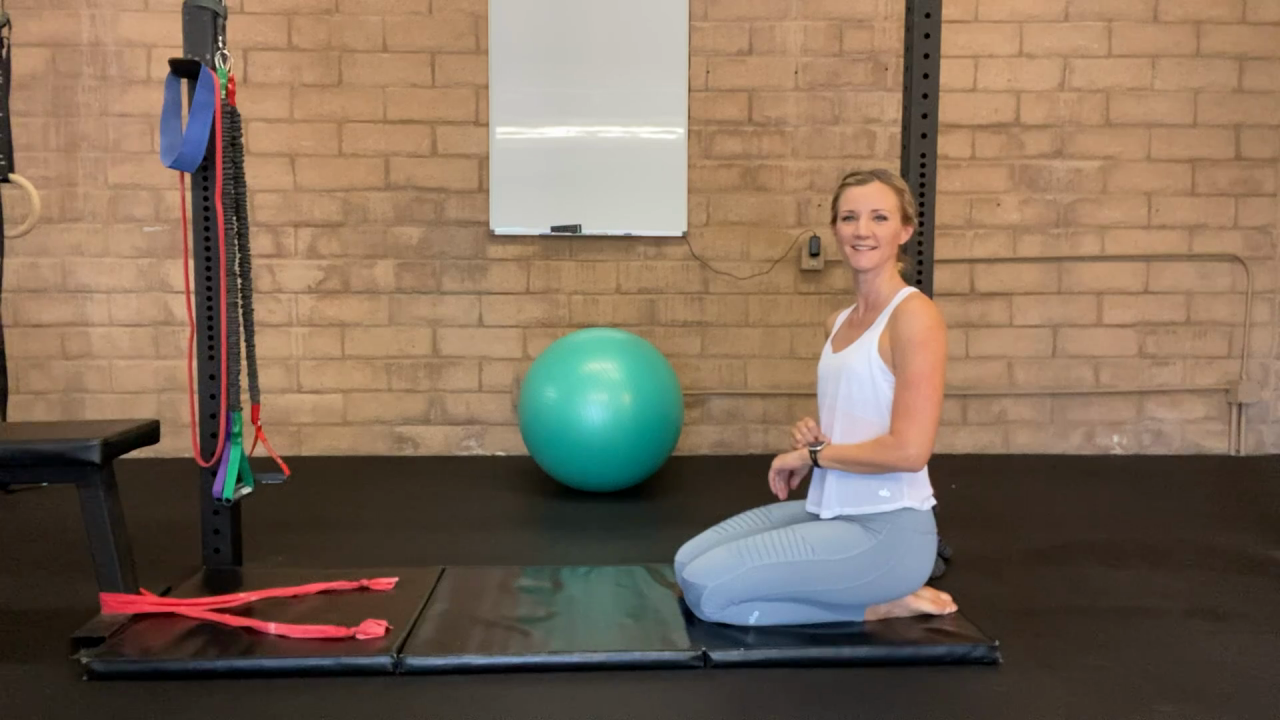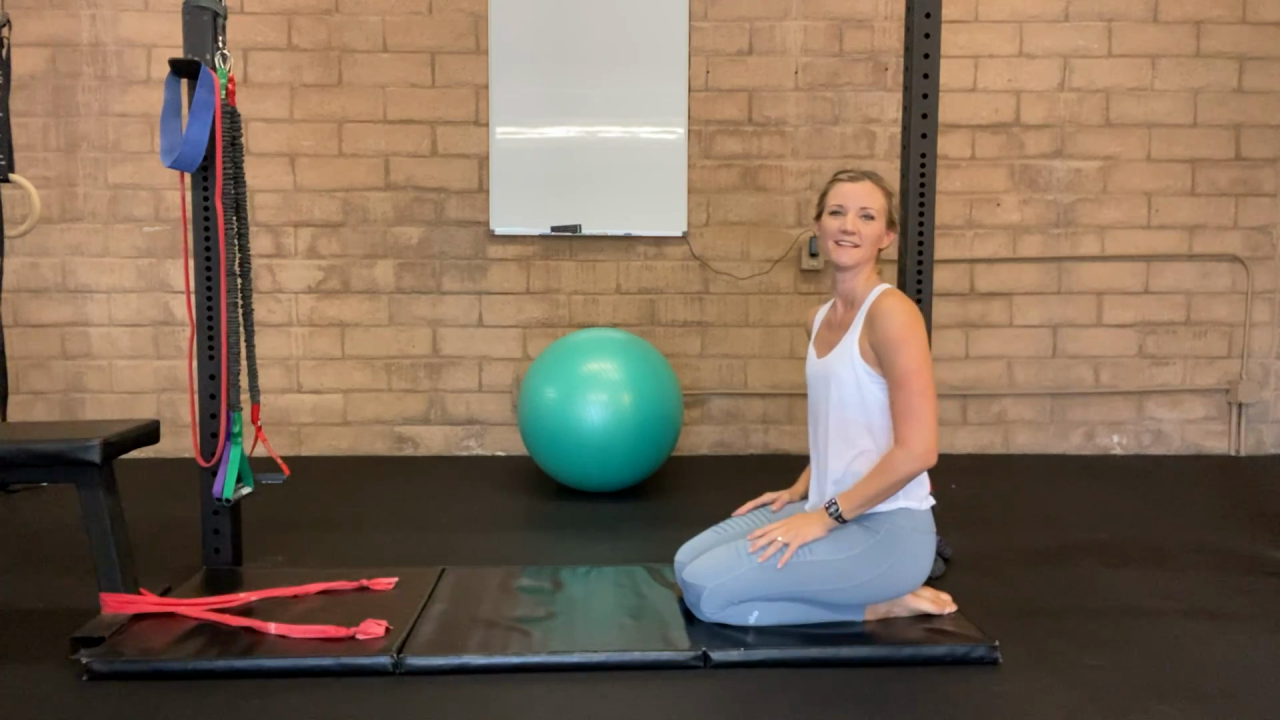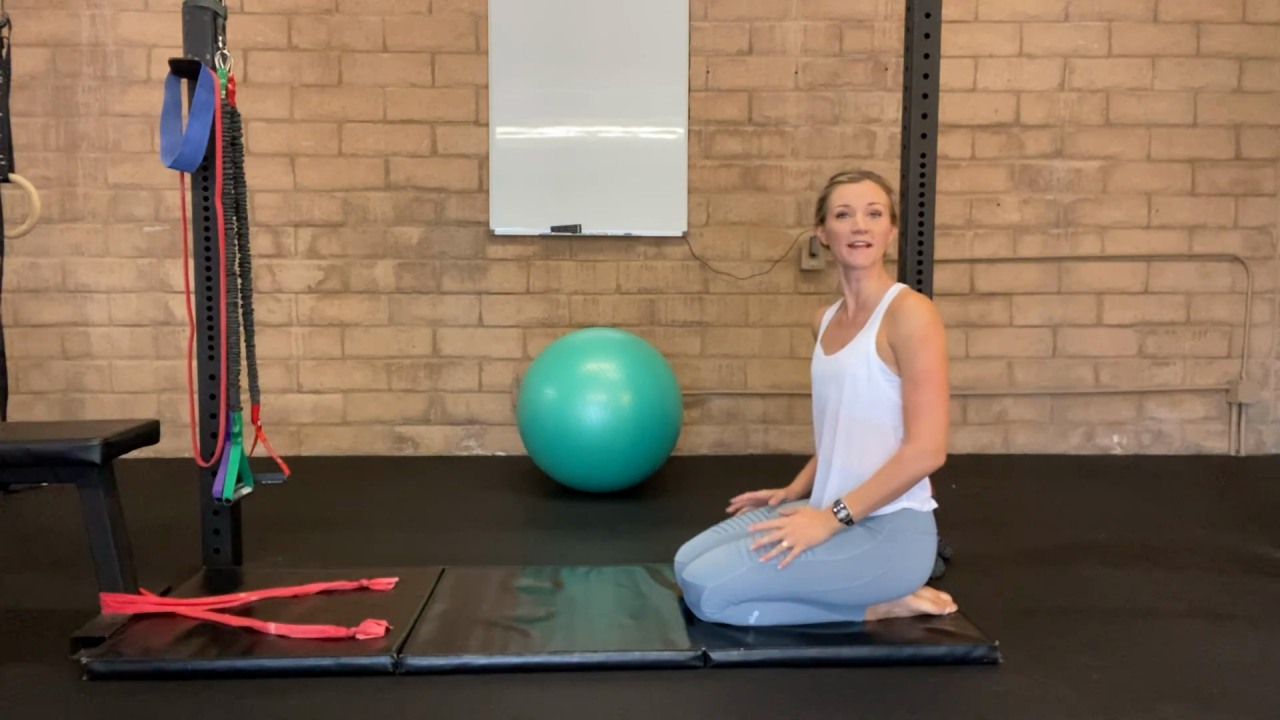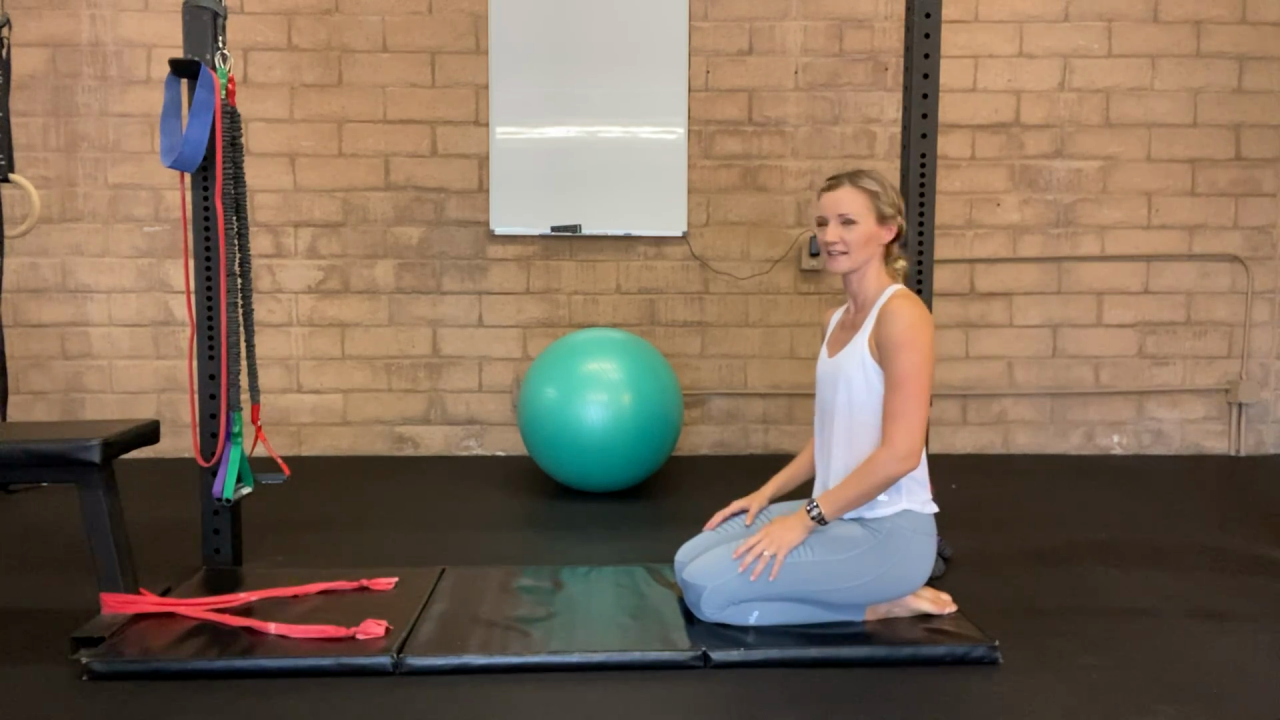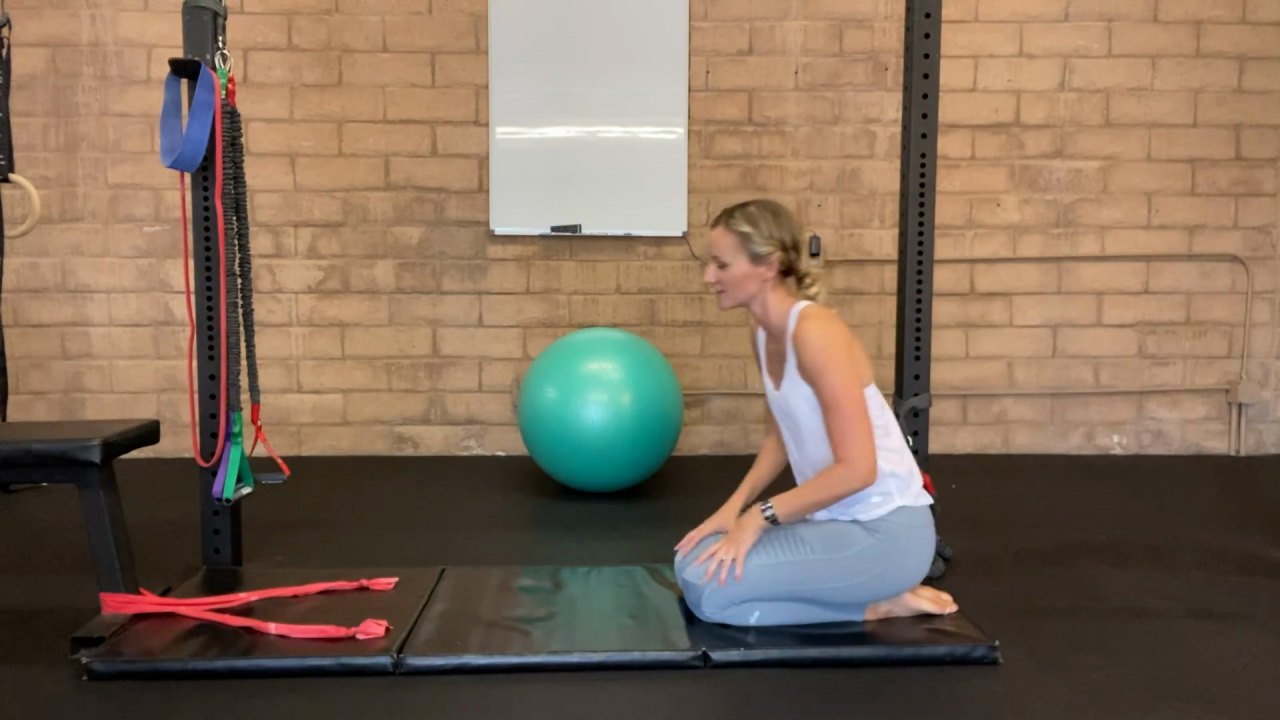
dt=1s
person 1, frame 1
left shoulder: (914, 315)
right shoulder: (839, 322)
left elbow: (909, 450)
left wrist: (812, 454)
right wrist: (809, 436)
left hip: (888, 532)
right hip: (829, 511)
left knee: (707, 588)
right knee: (689, 564)
left ankle: (881, 602)
right ankle: (872, 591)
person 1, frame 2
left shoulder: (891, 312)
right shoulder: (820, 319)
left elbow: (918, 450)
left wrist: (825, 517)
right wrist: (799, 492)
left hip: (885, 531)
right hip: (834, 510)
left knee: (707, 590)
right knee: (689, 564)
left ankle: (878, 603)
right ankle: (870, 593)
person 1, frame 3
left shoulder: (909, 312)
right shoulder: (826, 320)
left elbow: (927, 449)
left wrist: (832, 519)
right wrist: (794, 491)
left hip: (889, 532)
right hip: (834, 512)
left knee: (708, 590)
right knee: (689, 565)
left ankle: (879, 603)
right ankle: (869, 592)
person 1, frame 4
left shoulder: (901, 314)
right shoulder: (837, 320)
left elbow: (901, 453)
left wrist: (806, 518)
right wrist: (768, 492)
left hip: (889, 533)
right hip: (841, 515)
left knee: (707, 589)
right knee: (689, 563)
left ankle: (879, 602)
right ankle: (870, 591)
person 1, frame 5
left shoulder: (815, 333)
right shoulder: (765, 333)
left elbow: (856, 469)
left wrist: (760, 516)
right wrist: (734, 506)
left hip: (886, 532)
right hip: (836, 519)
left knee: (709, 590)
right knee: (691, 565)
left ankle: (878, 602)
right ankle: (868, 586)
